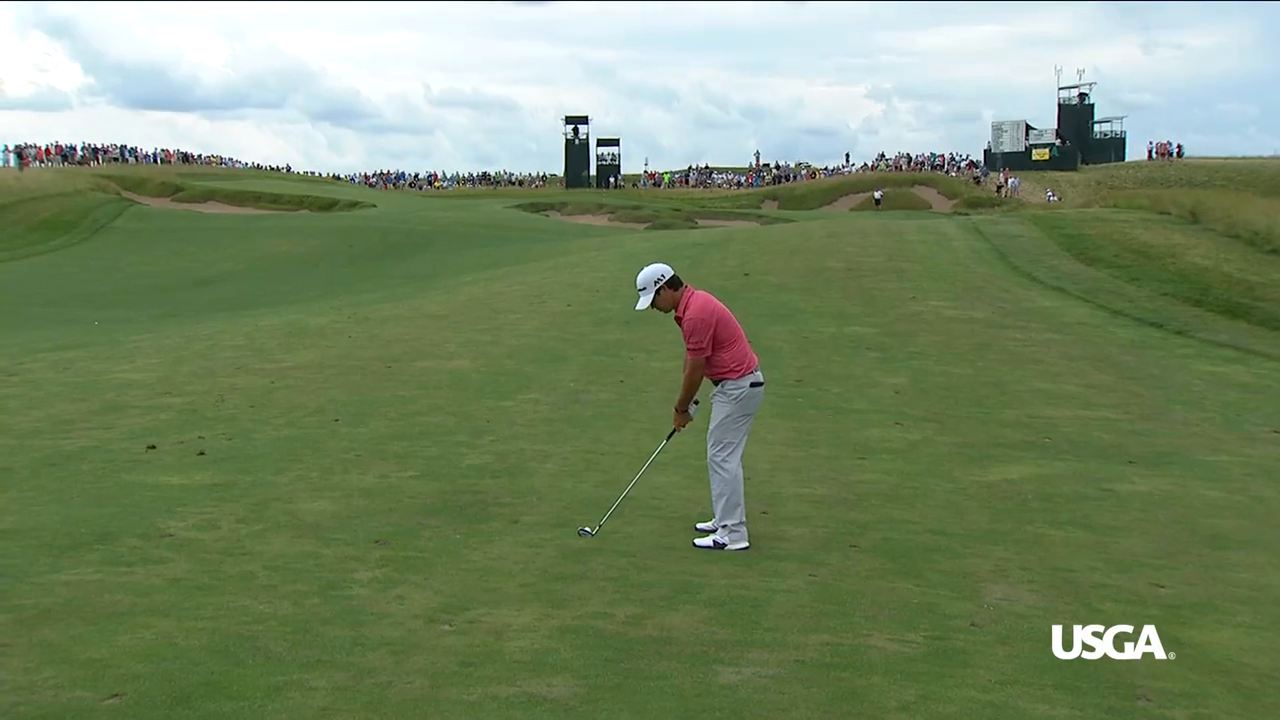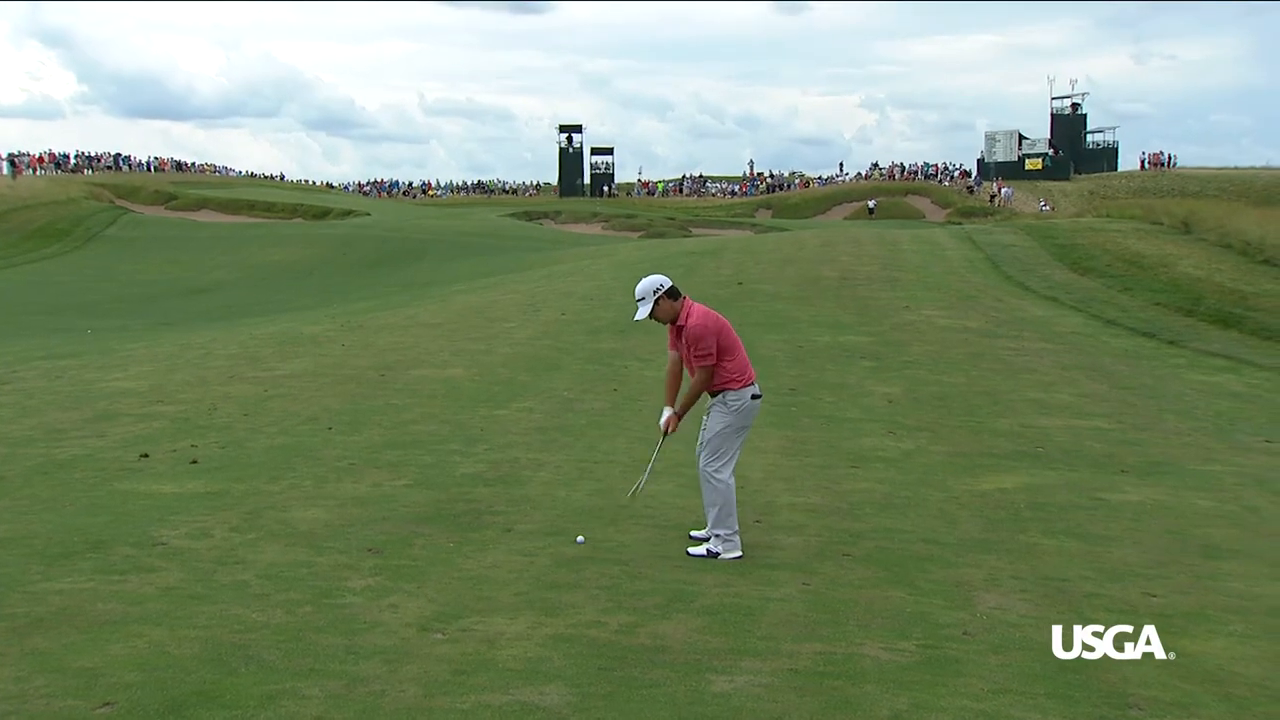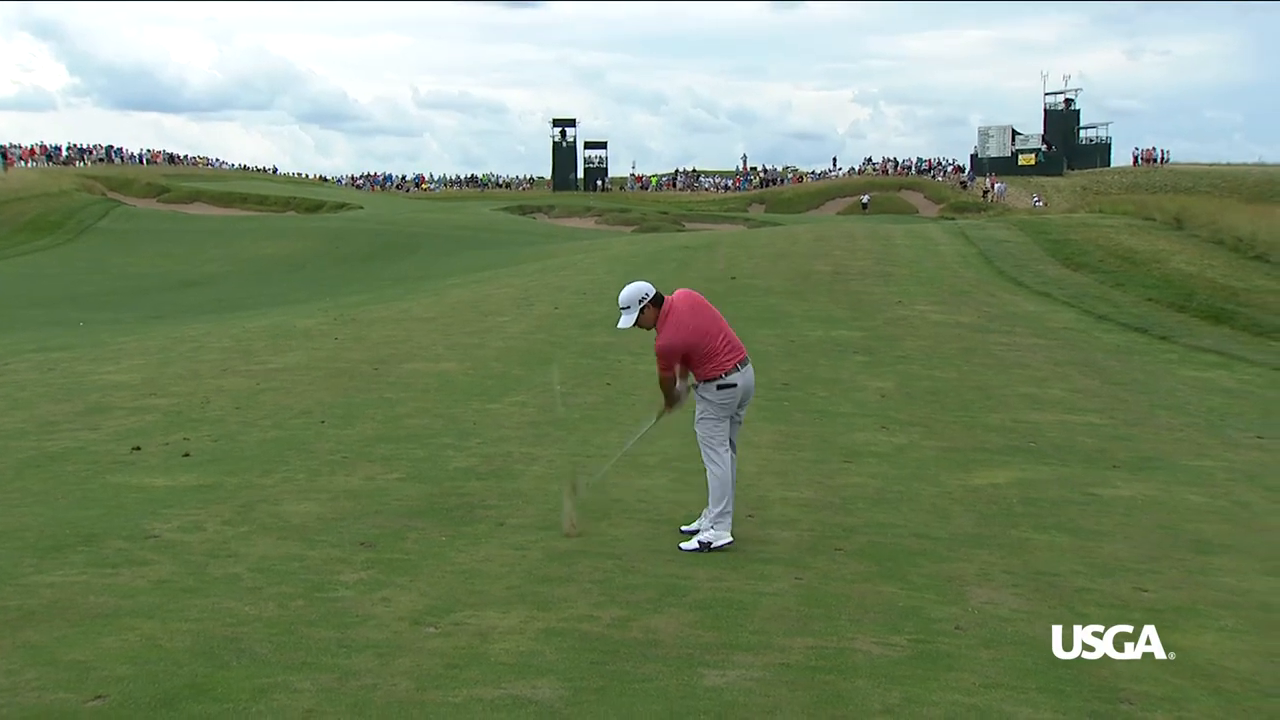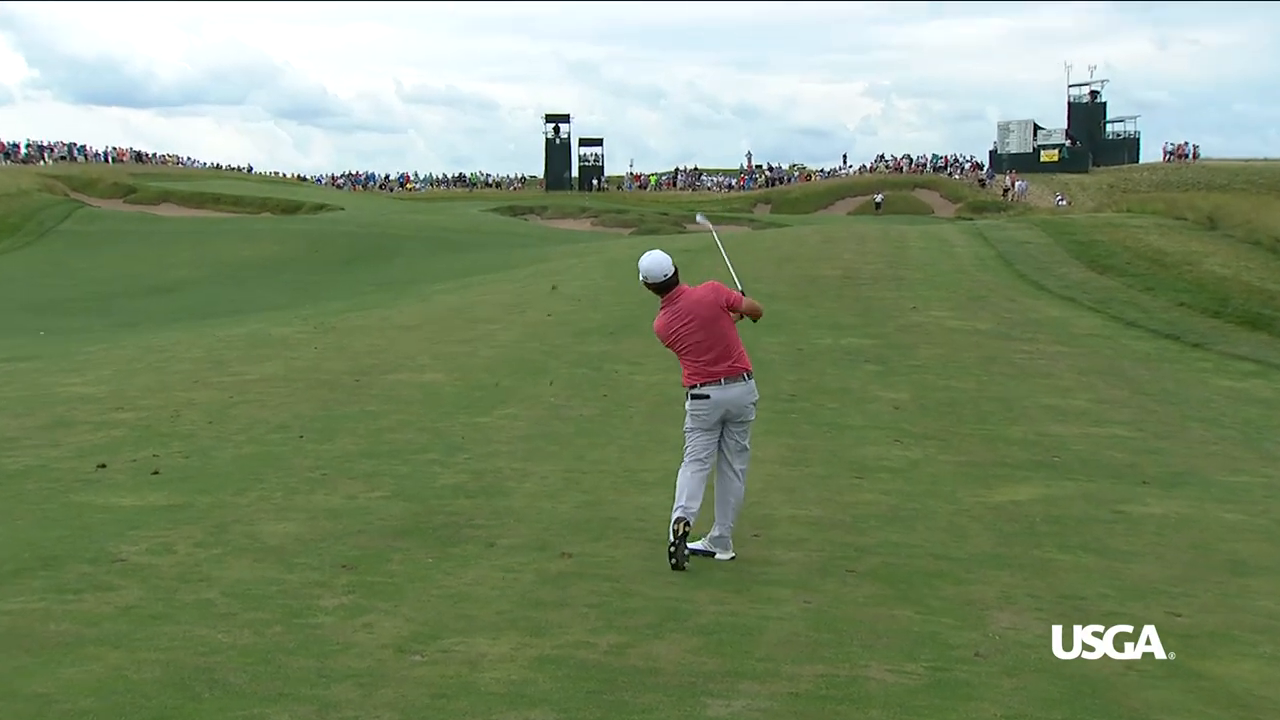
dt=0.7s
person 1, frame 1
left shoulder: (696, 314)
right shoulder: (694, 301)
left elbow: (695, 370)
right elbow: (691, 359)
left wrist: (680, 409)
right wrist: (685, 403)
left hip: (738, 386)
right hip: (736, 383)
left knee: (723, 456)
right knee: (720, 453)
left ankle: (733, 533)
right ankle: (726, 519)
person 1, frame 2
left shoulder: (698, 324)
right shoulder: (679, 322)
left elbow: (702, 379)
right elbow: (674, 366)
left wrist: (679, 414)
right wrist: (668, 410)
left hip: (736, 398)
right hip: (726, 396)
left knee: (714, 467)
right knee: (708, 461)
left ankle: (726, 543)
right ankle: (719, 528)
person 1, frame 3
left shoulder: (666, 341)
right shoulder: (684, 296)
left elbow: (666, 382)
left wrist: (671, 400)
right wrist: (682, 380)
left hip: (718, 387)
right hip: (742, 375)
left knee: (715, 454)
right knee: (724, 451)
left ankle: (718, 529)
right ankle: (715, 518)
person 1, frame 4
left shoulder: (662, 325)
right shoulder: (711, 292)
right elbow: (756, 310)
left wrist: (730, 316)
right wrist: (740, 309)
left hip: (704, 397)
right hip: (741, 389)
left knee: (696, 462)
right knee: (732, 468)
left ankle: (681, 518)
right ankle: (720, 541)
